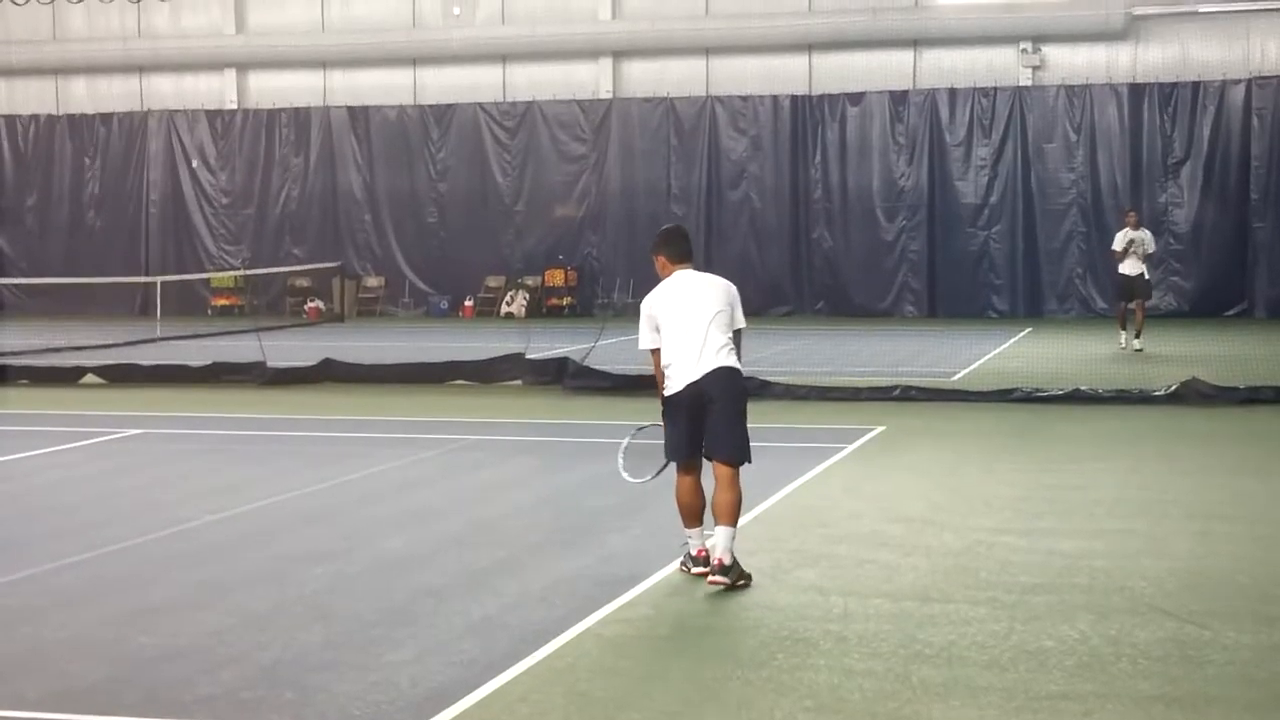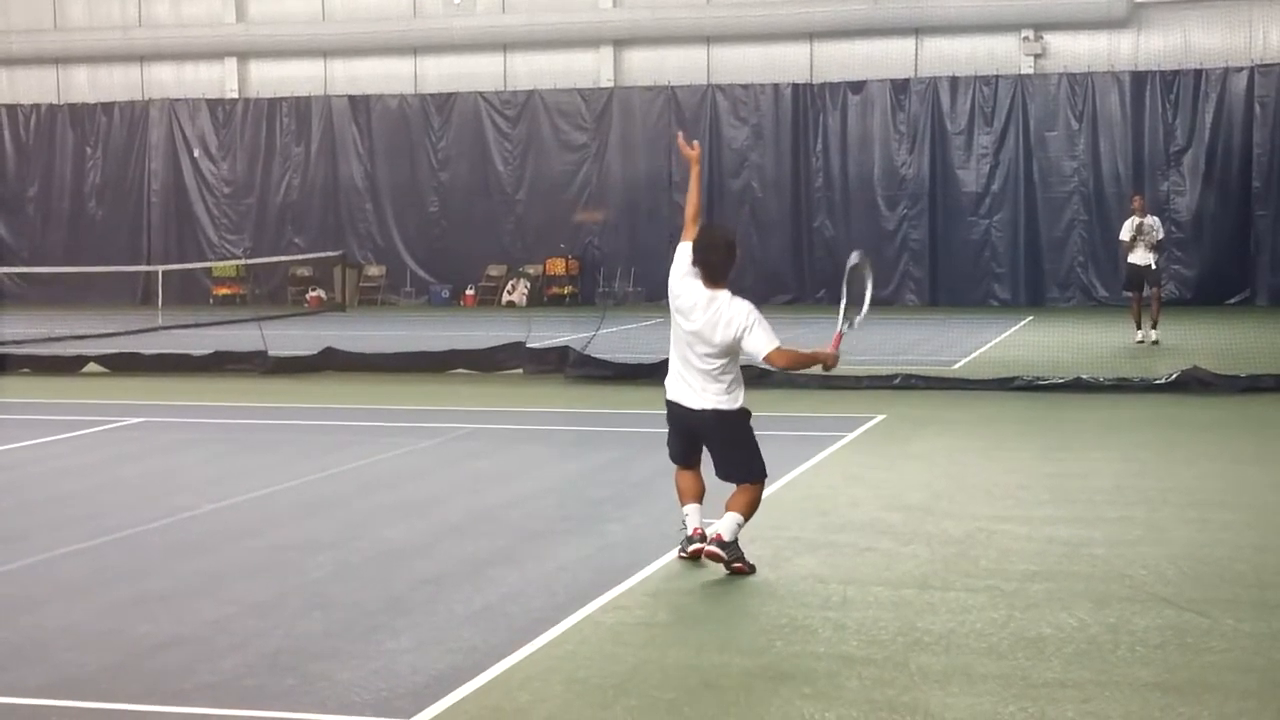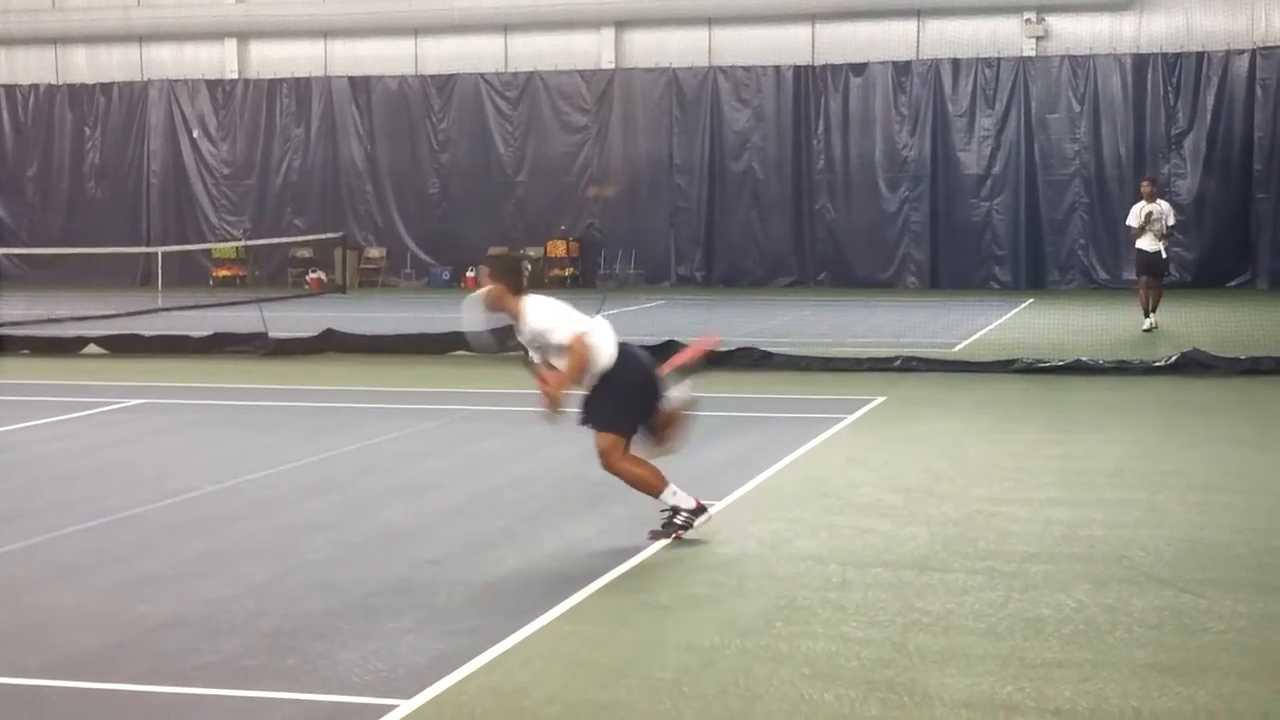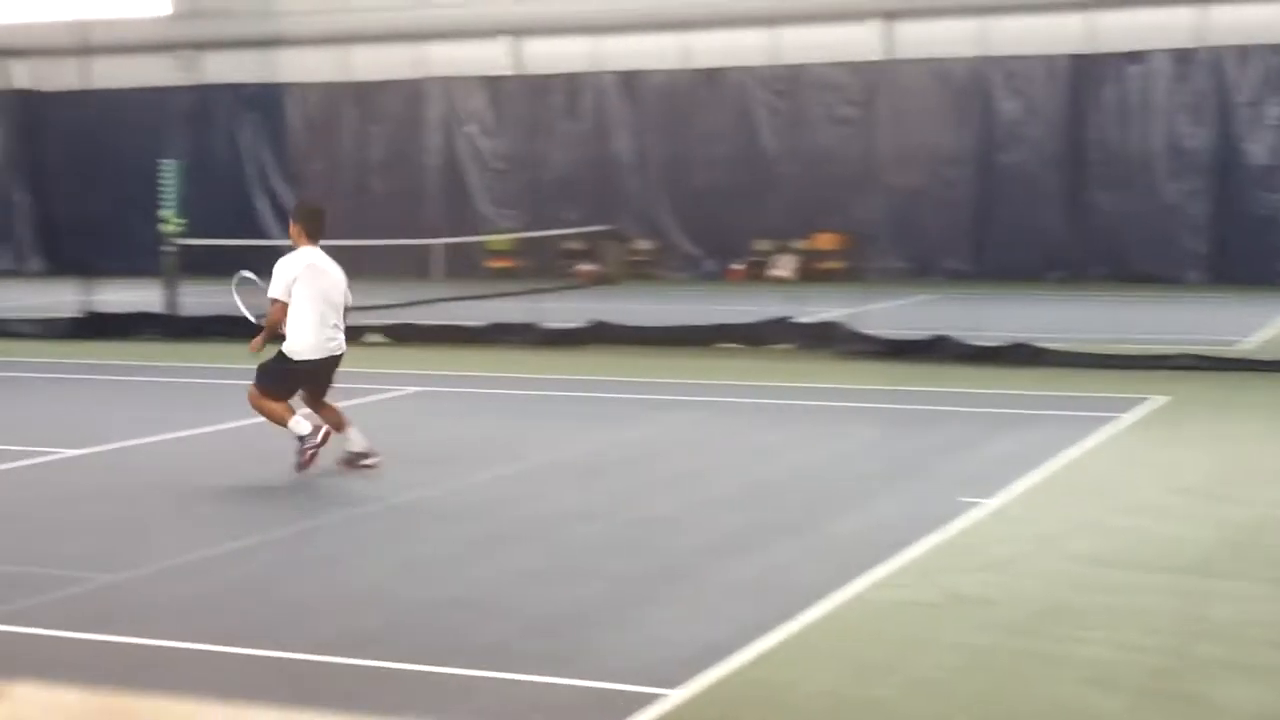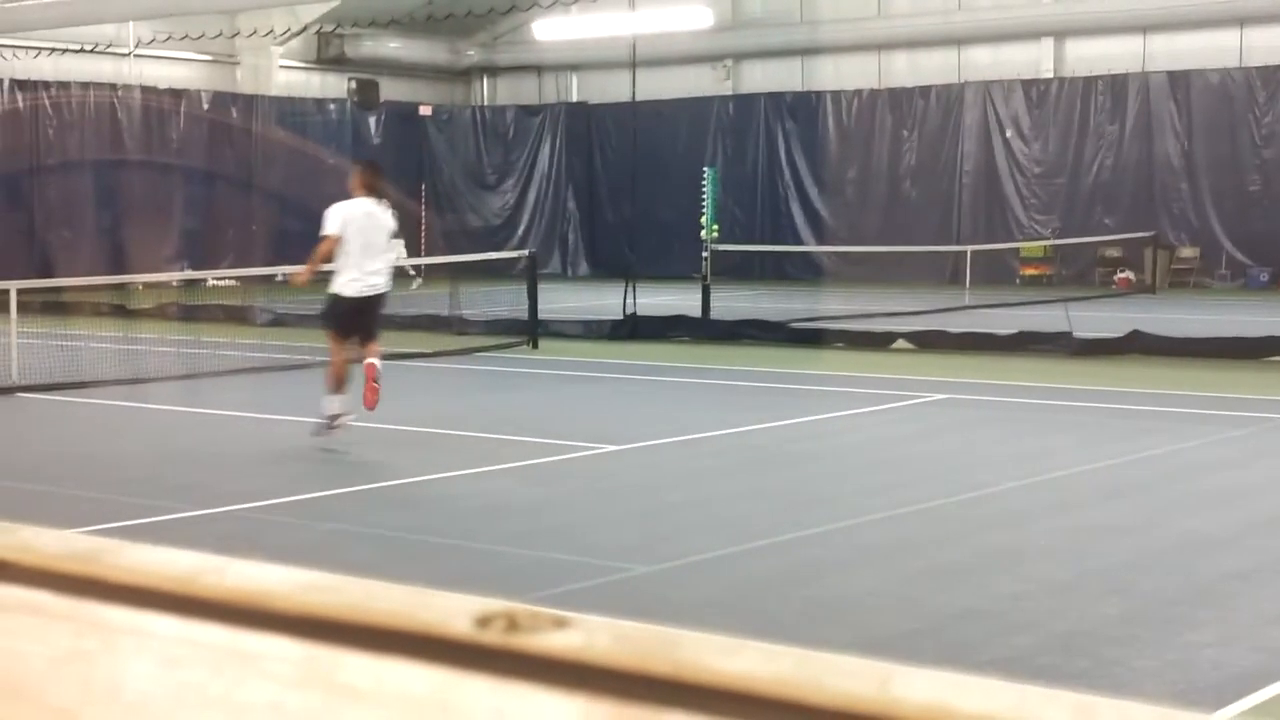
dt=1s
person 1, frame 1
left shoulder: (653, 300)
right shoulder: (724, 286)
left wrist: (669, 408)
left hip: (681, 387)
right hip: (724, 378)
left knee: (687, 471)
right knee: (726, 471)
left ankle: (697, 552)
right ankle: (723, 559)
person 1, frame 2
left shoulder: (680, 285)
right shoulder: (741, 313)
left elbow: (690, 223)
right elbow: (779, 358)
left wrist: (695, 167)
right wrist: (823, 357)
left hip: (679, 402)
right hip: (722, 410)
left knee: (686, 467)
right knee: (750, 483)
left ankle: (694, 531)
right ankle: (723, 536)
person 1, frame 3
left shoulder: (541, 315)
right shoulder: (525, 326)
left elbow: (582, 350)
right elbow: (541, 365)
left wrist: (559, 387)
right wrist: (552, 384)
left hip: (617, 368)
right hip: (604, 375)
person 1, frame 4
left shoulder: (288, 264)
right shoulder: (334, 268)
left elbow: (277, 316)
left wrist: (263, 338)
left hip: (302, 351)
right hip: (333, 348)
left knee: (259, 396)
right knee: (315, 401)
left ankle: (307, 432)
right ankle: (360, 449)
person 1, frame 5
left shoulder: (341, 210)
right shoulder: (387, 216)
left elbow: (327, 247)
left wrist: (307, 272)
left hip: (348, 289)
right hip: (376, 288)
left knee: (338, 347)
right knee: (368, 342)
left ankle: (334, 410)
right ankle: (372, 368)
